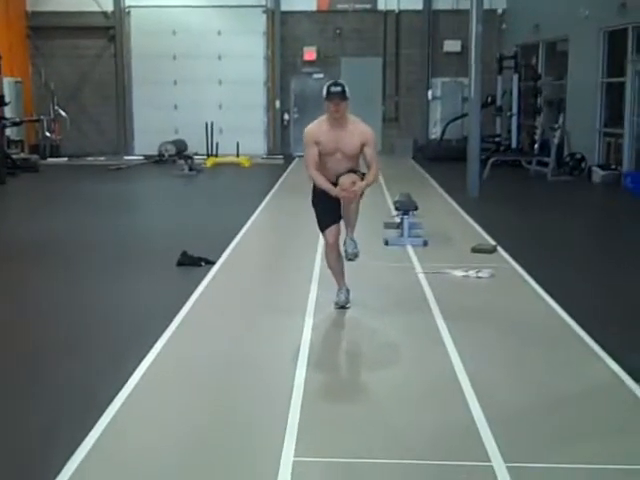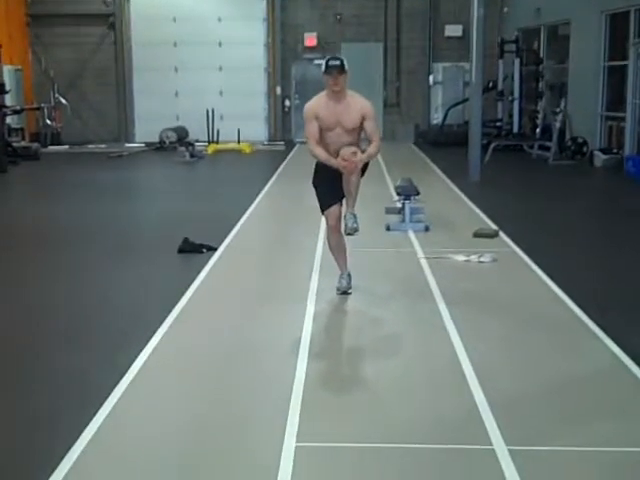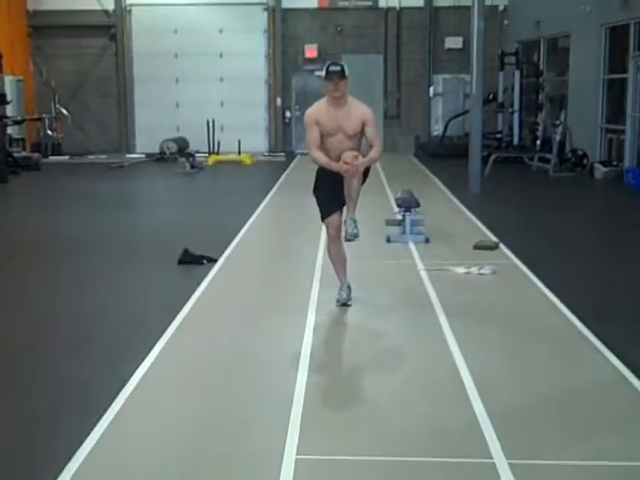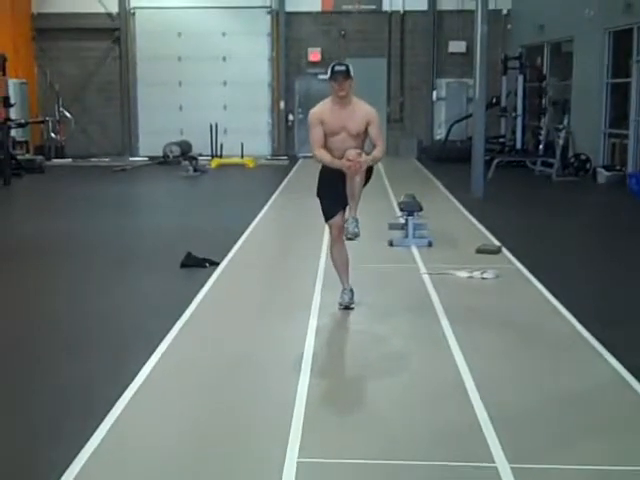
dt=0.3s
person 1, frame 1
left shoulder: (363, 131)
right shoulder: (313, 131)
left elbow: (374, 168)
right elbow: (312, 170)
left wrist: (362, 186)
right wrist: (334, 191)
left hip: (352, 185)
right hip: (324, 189)
left knee: (351, 187)
right knee: (330, 240)
left ankle: (350, 237)
right ankle: (342, 288)
person 1, frame 2
left shoulder: (362, 105)
right shoulder: (313, 107)
left elbow: (375, 142)
right elbow: (313, 145)
left wrist: (363, 158)
right wrist: (334, 162)
left hip: (354, 163)
right hip: (326, 167)
left knee: (352, 161)
right knee: (332, 222)
left ankle: (351, 213)
right ankle: (344, 273)
person 1, frame 3
left shoulder: (363, 111)
right shoulder: (313, 113)
left elbow: (377, 147)
right elbow: (314, 151)
left wrist: (364, 163)
right wrist: (336, 166)
left hip: (355, 170)
right hip: (327, 174)
left knee: (354, 168)
right knee: (332, 230)
left ankle: (352, 218)
right ankle: (344, 284)
person 1, frame 4
left shoulder: (367, 111)
right shoulder: (318, 113)
left elbow: (380, 147)
right elbow: (317, 150)
left wrist: (367, 160)
right wrist: (339, 163)
left hip: (359, 171)
right hip: (330, 173)
left knee: (357, 166)
right knee: (335, 232)
left ankle: (353, 217)
right ankle: (346, 288)
